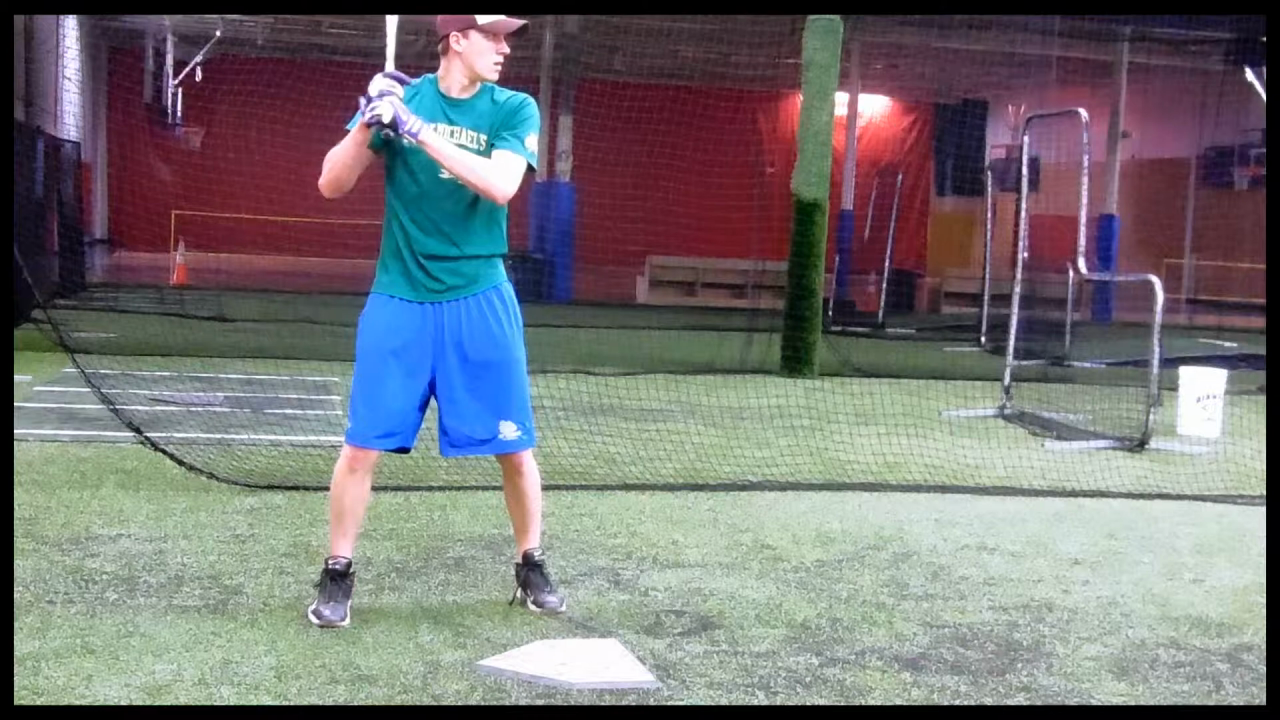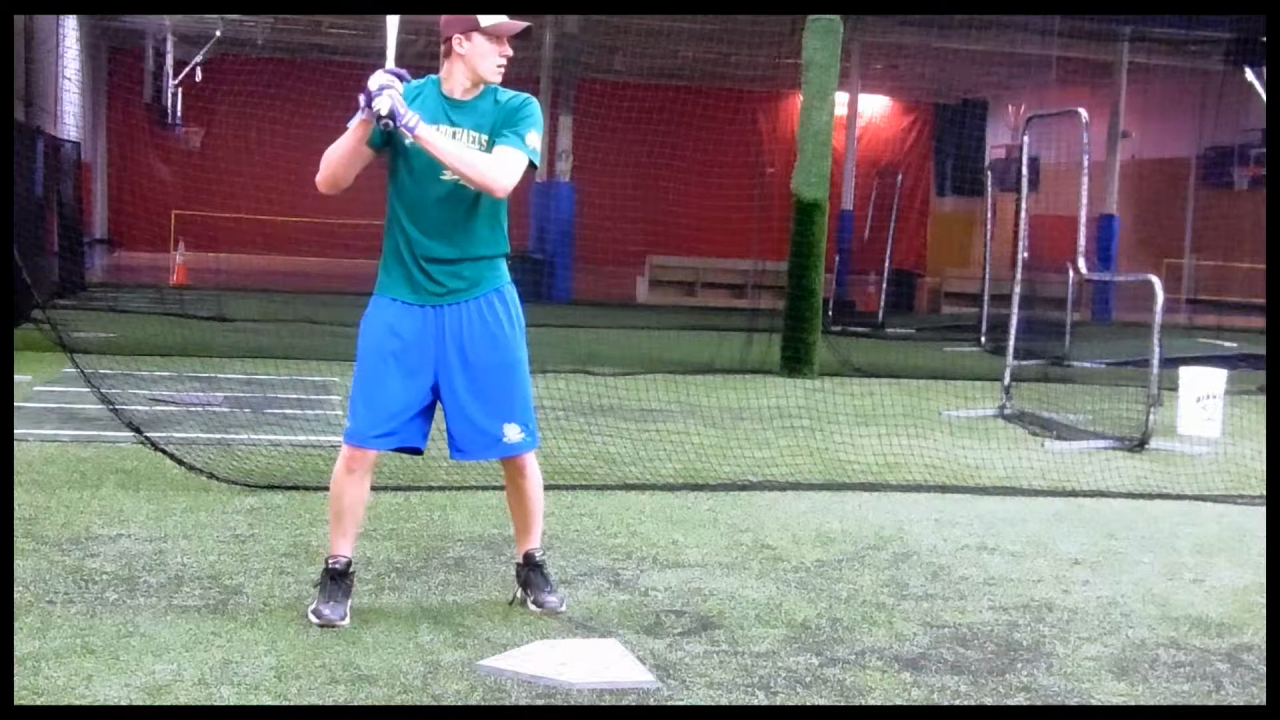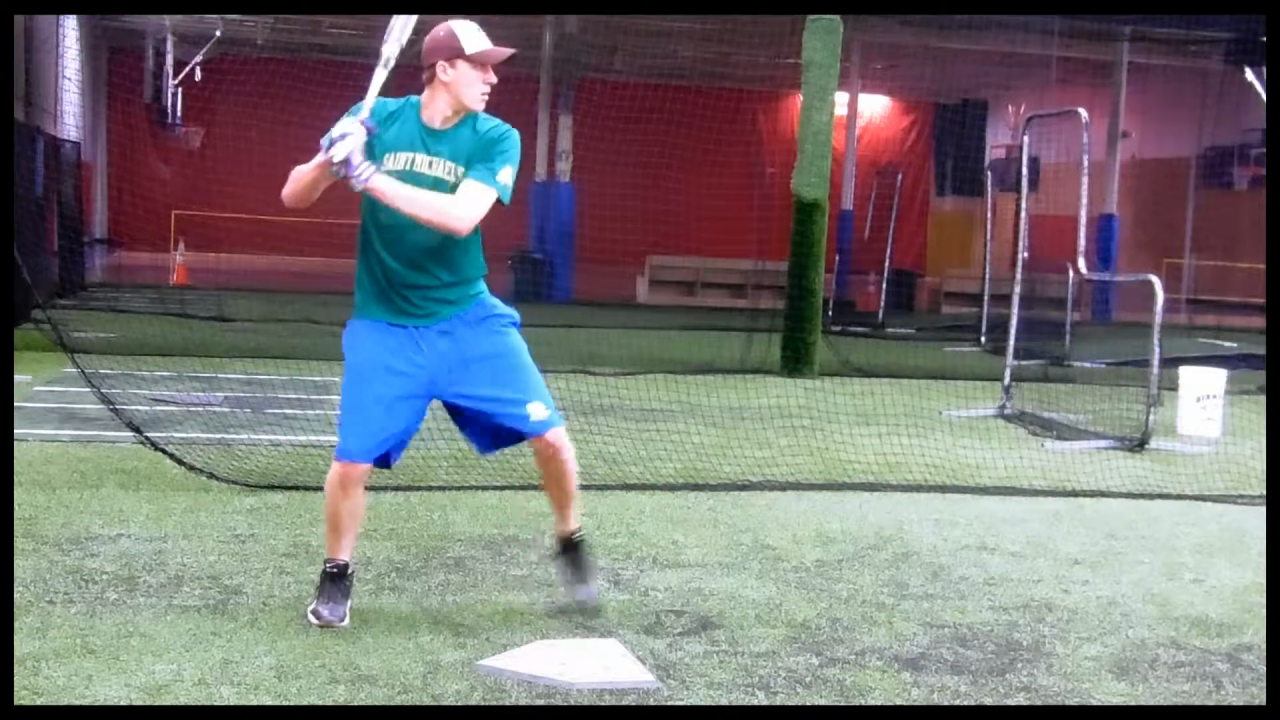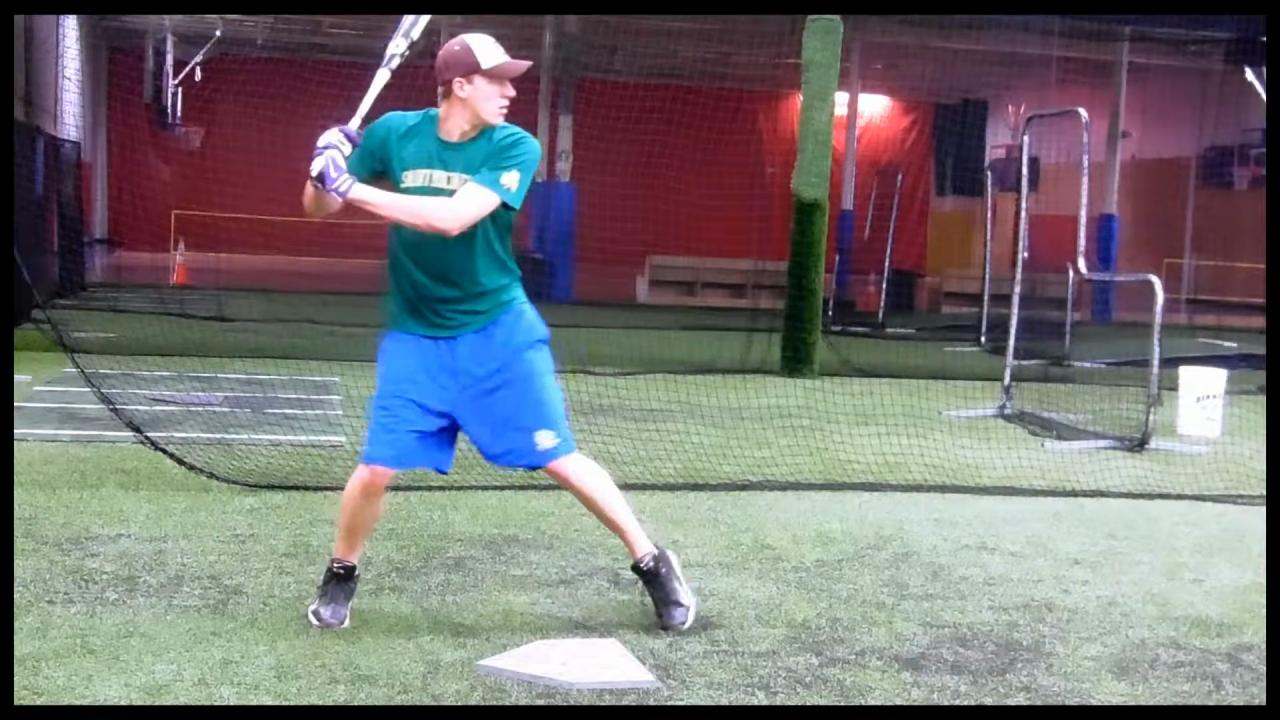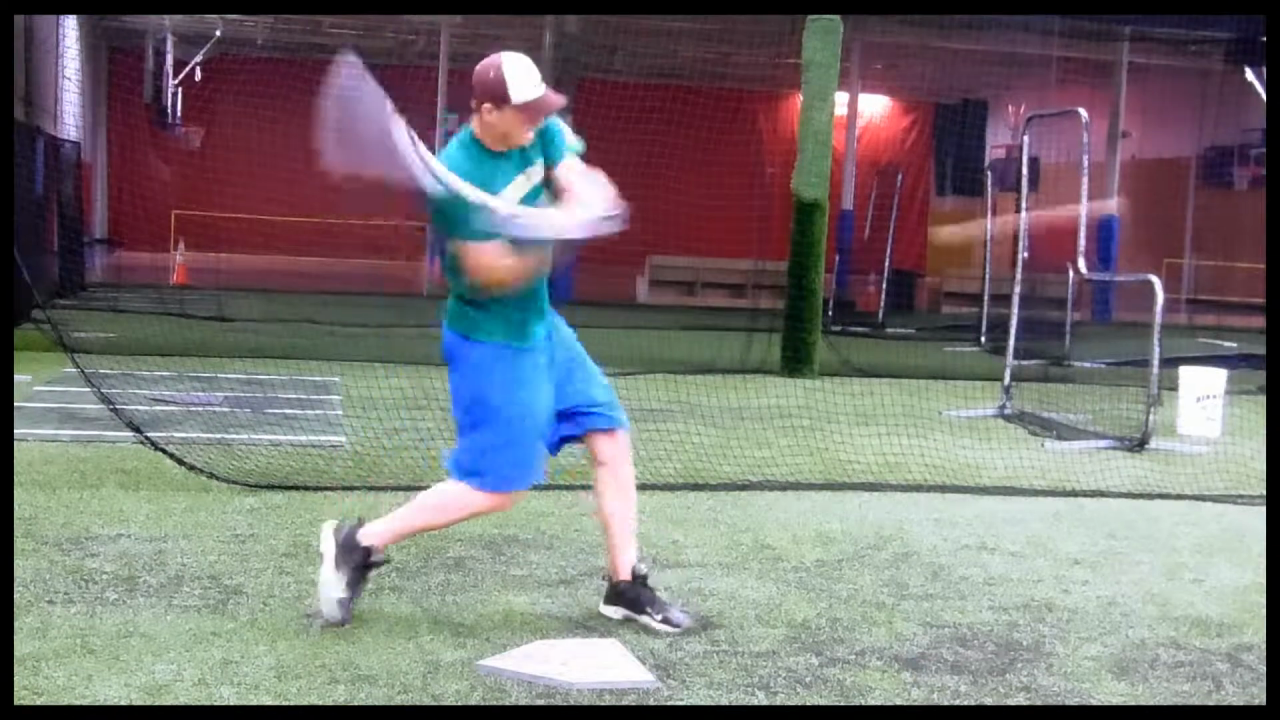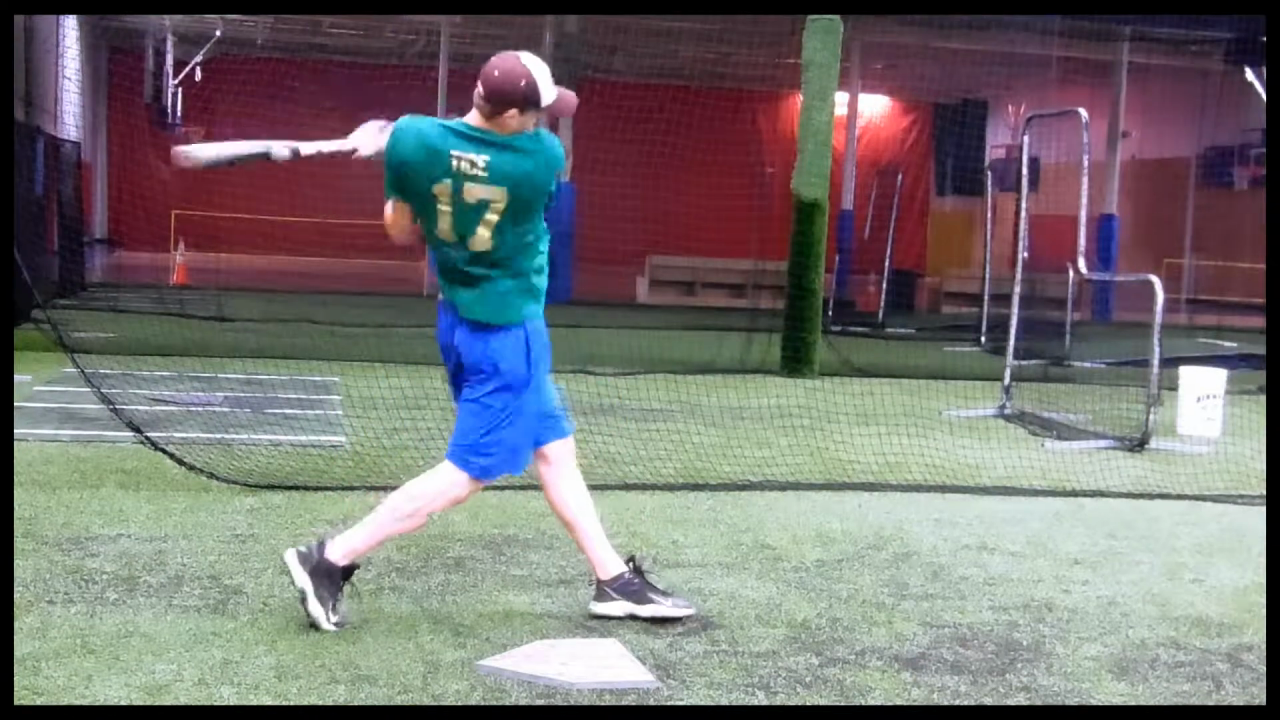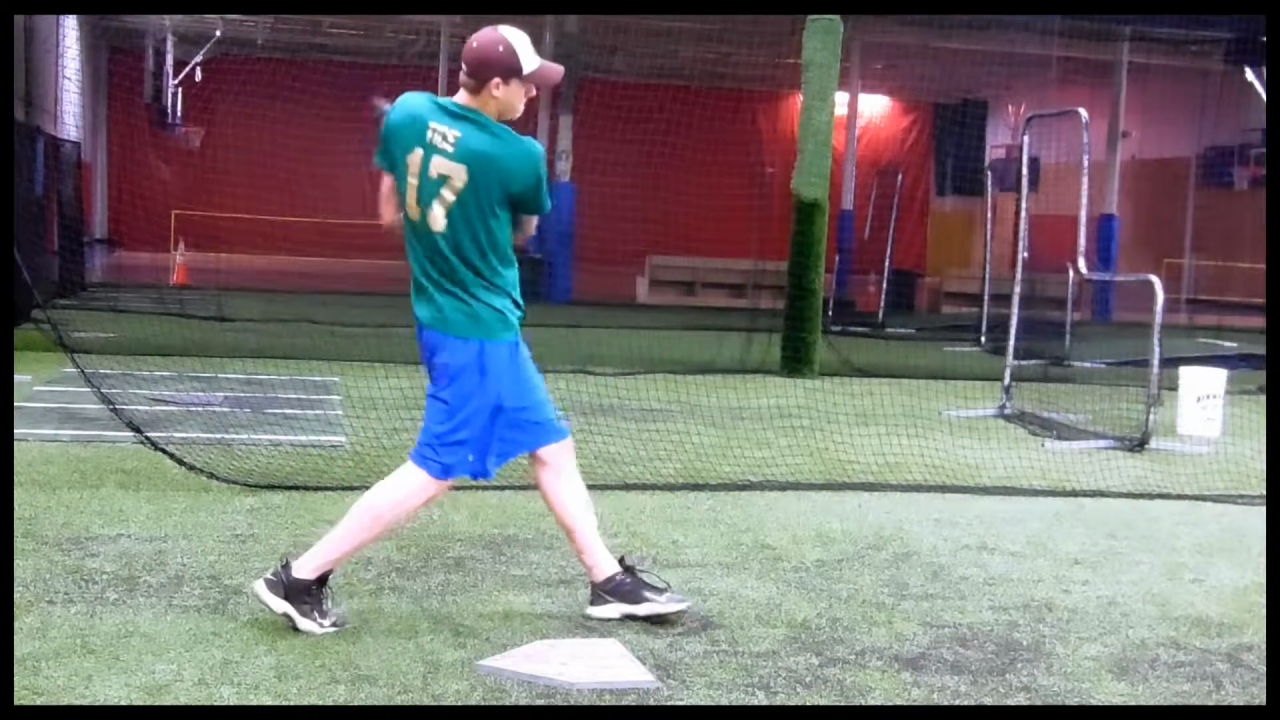
dt=0.3s
person 1, frame 1
left shoulder: (515, 108)
right shoulder: (398, 94)
left elbow: (501, 185)
right elbow: (331, 185)
left wrist: (417, 130)
right wrist: (368, 122)
left hip: (480, 300)
right hip: (399, 300)
left knee: (513, 445)
right knee: (363, 444)
left ankle: (530, 564)
right ankle: (337, 572)
person 1, frame 2
left shoulder: (518, 109)
right shoulder: (404, 93)
left elbow: (500, 178)
right elbow: (328, 182)
left wrist: (416, 126)
right wrist: (368, 116)
left hip: (483, 302)
right hip: (401, 302)
left knee: (516, 449)
right knee: (361, 444)
left ankle: (531, 564)
right ankle: (337, 573)
person 1, frame 3
left shoulder: (497, 140)
right shoulder: (379, 120)
left elbow: (461, 216)
right elbow: (294, 197)
left wrist: (370, 177)
right wrist: (331, 156)
left hip: (466, 315)
right hip: (381, 325)
left knee: (548, 437)
right knee: (354, 462)
left ankle: (570, 543)
right ankle: (336, 575)
person 1, frame 4
left shoulder: (515, 148)
right shoulder: (393, 132)
left elbow: (453, 217)
right elbow: (317, 207)
left wrist: (354, 189)
right wrist: (325, 168)
left hip: (499, 330)
right hip: (416, 337)
left knee: (559, 458)
right knee: (377, 469)
left ankle: (651, 562)
right ankle: (340, 575)
person 1, frame 5
left shoulder: (543, 130)
right shoulder: (456, 174)
left elbow: (584, 186)
right elbow: (492, 276)
right wrist: (530, 242)
left hip: (538, 326)
right hip: (491, 344)
left knee: (612, 440)
right knee: (494, 487)
left ankle: (626, 583)
right ankle: (358, 544)
person 1, frame 6
left shoulder: (409, 140)
right shoulder: (543, 154)
left elbow: (400, 232)
left hip: (459, 319)
right hip: (508, 334)
left knee: (554, 447)
right knee: (469, 469)
left ankle: (614, 580)
right ankle: (329, 559)
person 1, frame 7
left shoulder: (404, 113)
right shoulder: (520, 158)
left elbow: (390, 215)
left hip: (486, 326)
right hip: (475, 333)
left knee: (550, 446)
right knee: (434, 470)
left ankle: (608, 580)
right ankle: (299, 578)
